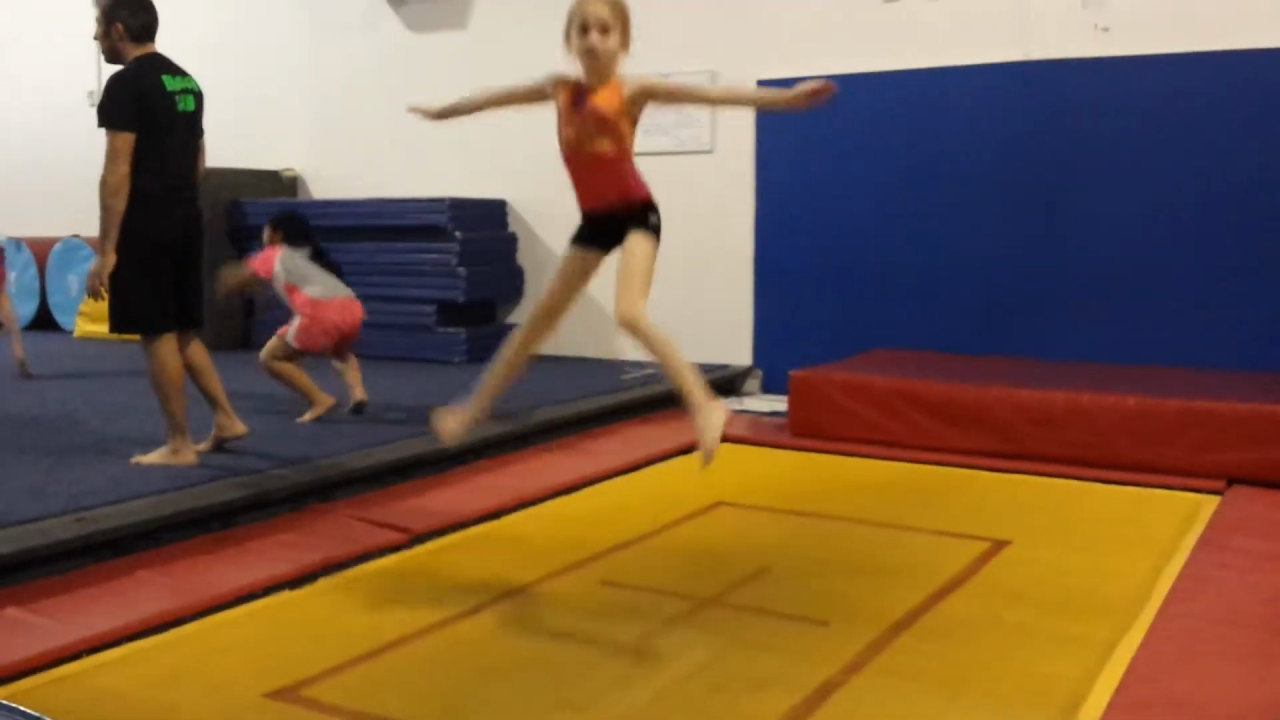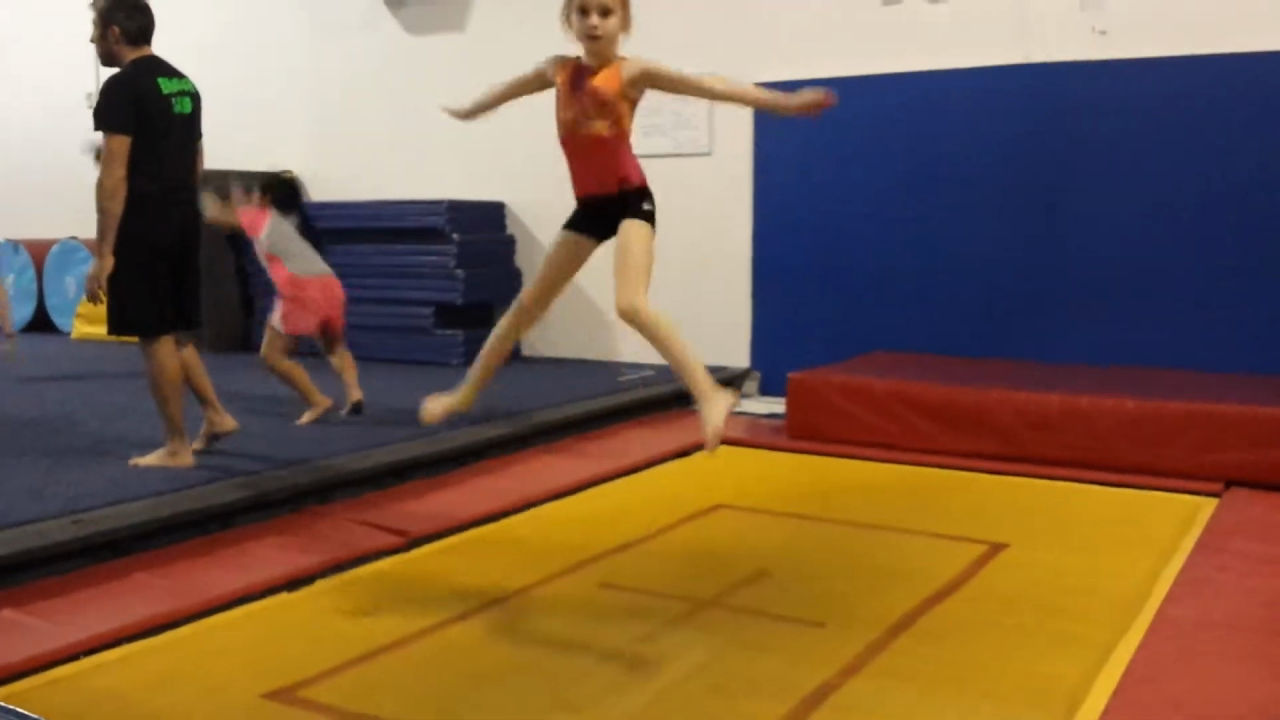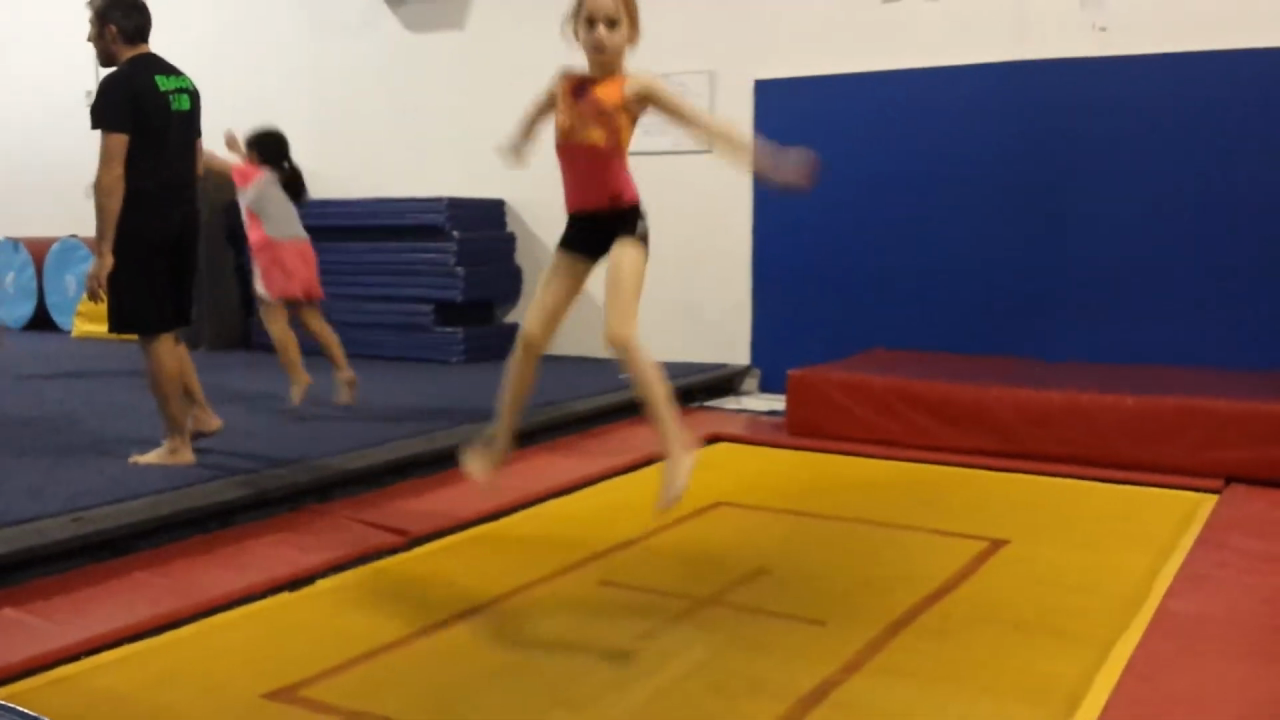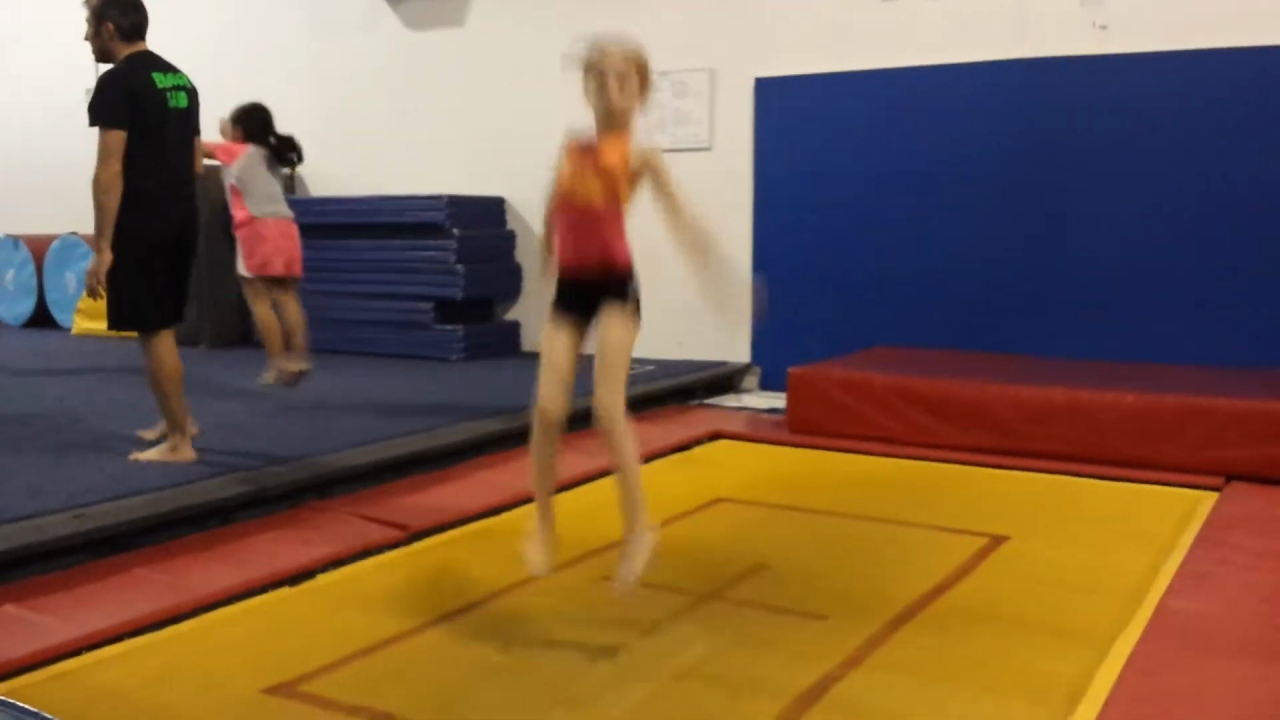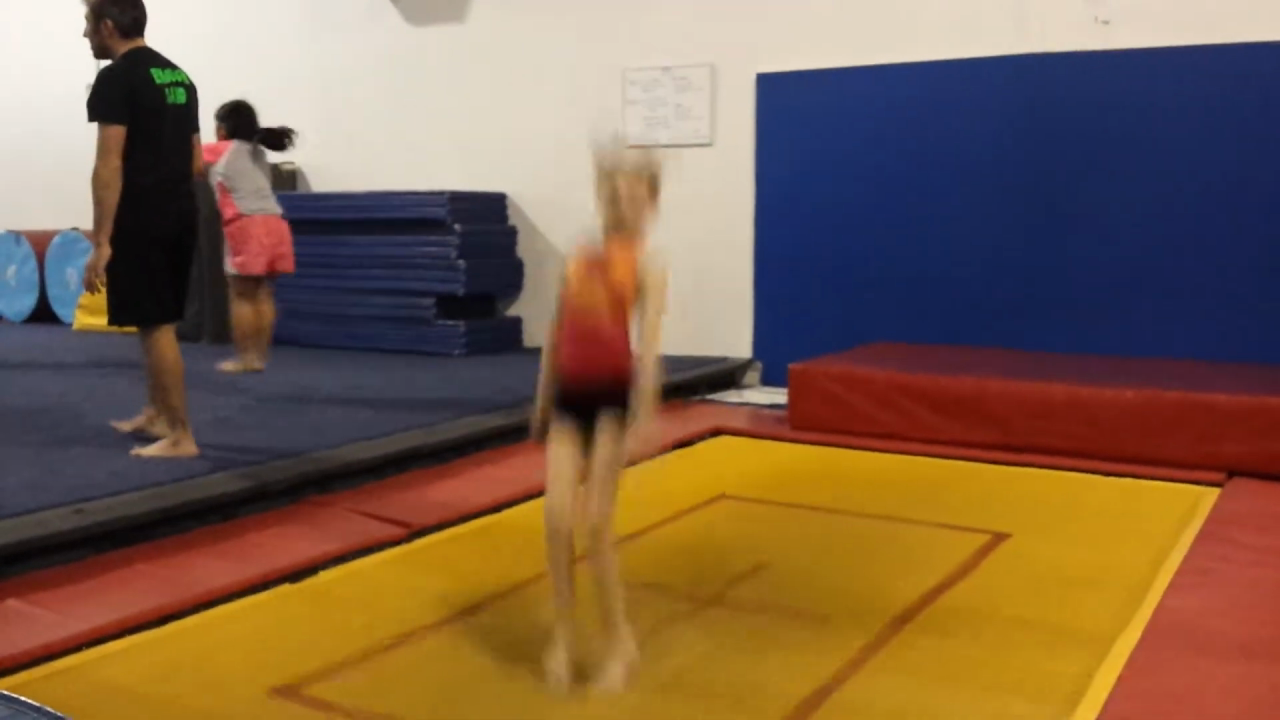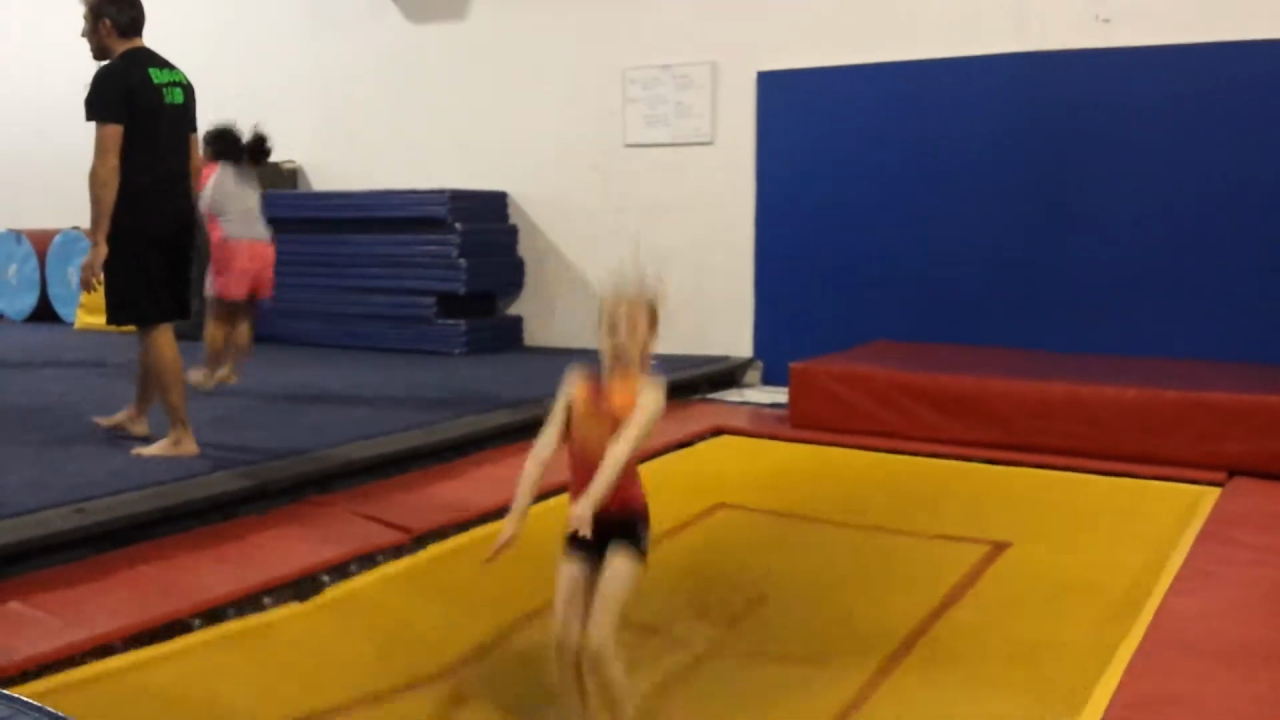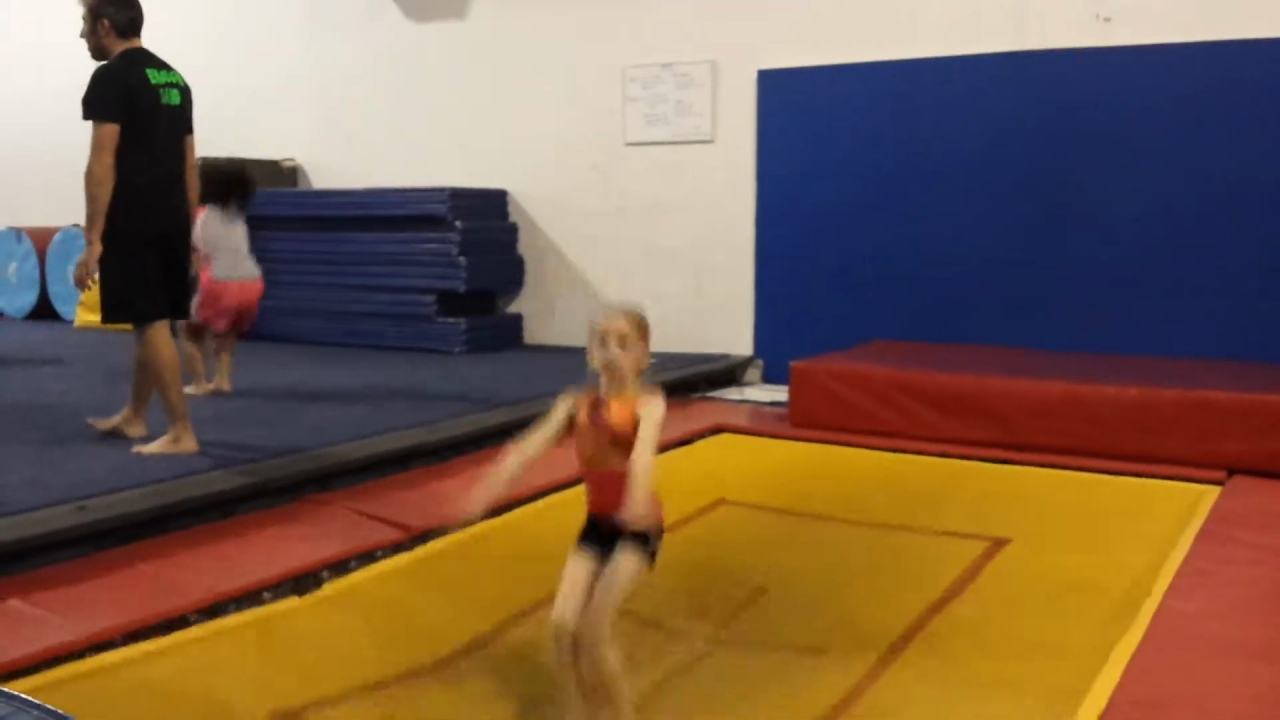
dt=0.1s
person 1, frame 1
left shoulder: (633, 90)
right shoulder: (558, 88)
left elbow: (705, 94)
right elbow: (500, 96)
left wrist: (782, 97)
right wrist: (443, 110)
left hip: (636, 214)
right hip: (594, 220)
left knee: (629, 315)
right knee: (541, 319)
left ankle: (704, 405)
right ankle: (477, 406)
person 1, frame 2
left shoulder: (634, 72)
right shoulder: (558, 70)
left elbow: (707, 86)
right elbow: (515, 87)
left wrist: (785, 101)
right wrist: (471, 110)
left hip: (630, 201)
right hip: (588, 207)
left knee: (631, 305)
right knee: (527, 304)
left ankle: (711, 395)
right ankle: (464, 393)
person 1, frame 3
left shoulder: (637, 88)
right shoulder: (564, 85)
left elbow: (704, 124)
right elbow: (533, 117)
left wrist: (763, 159)
right wrist: (518, 145)
left hip: (622, 220)
right hip: (578, 225)
left knee: (621, 336)
right knee: (531, 336)
left ankle: (679, 446)
right ankle: (498, 442)
person 1, frame 4
left shoulder: (638, 155)
right shoulder: (573, 150)
left elbow: (681, 219)
right wrist: (548, 255)
left hip: (614, 285)
right hip: (570, 288)
left knee: (608, 411)
right knee: (547, 410)
left ankle: (639, 529)
right ankle: (543, 523)
person 1, frame 5
left shoulder: (645, 262)
right shoulder: (580, 259)
left elbow: (648, 341)
left wrist: (647, 401)
right wrist: (542, 404)
left hip: (618, 393)
right hip: (569, 392)
left knee: (598, 528)
right knee: (557, 522)
left ankle: (621, 641)
right ankle: (561, 635)
person 1, frame 6
left shoulder: (648, 392)
right shoulder: (576, 385)
left elbow: (625, 444)
right elbow: (544, 447)
left wrist: (593, 499)
right wrist: (515, 516)
left hip: (623, 523)
right hip: (581, 524)
left knee: (596, 643)
right knee: (565, 642)
person 1, frame 7
left shoulder: (648, 404)
right shoulder: (576, 404)
left elbow: (646, 448)
right elbow: (530, 443)
left wrist: (638, 499)
right wrist: (486, 492)
left hip: (636, 528)
right hip: (596, 528)
left knee: (594, 630)
right knee: (562, 625)
person 2, frame 1
left shoulder: (126, 84)
right shoulder: (186, 81)
left elbow: (118, 173)
left wrist: (106, 251)
left hip: (145, 229)
right hip: (186, 223)
left knee: (157, 336)
right knee: (181, 331)
left ankle: (179, 445)
right ankle: (225, 419)
person 2, frame 2
left shoulder: (122, 87)
right shoulder: (184, 83)
left elbow: (114, 177)
left wrist: (104, 253)
left hip: (144, 231)
right hip: (183, 225)
left knee: (155, 338)
right knee: (175, 333)
left ankle: (177, 447)
right ankle: (216, 414)
person 2, frame 3
left shoulder: (119, 85)
right shoulder: (182, 81)
left elbow: (112, 175)
left wrist: (104, 251)
left hip: (142, 228)
right hip: (183, 222)
left knee: (154, 335)
right knee: (168, 329)
left ankle: (177, 445)
right ankle: (201, 413)
person 2, frame 4
left shoulder: (117, 83)
right shoulder: (181, 79)
left elbow: (110, 171)
left wrist: (103, 247)
left hip: (142, 226)
right hip: (182, 220)
left knee: (154, 332)
right knee: (162, 327)
left ankle: (178, 441)
right ankle: (177, 419)
person 2, frame 5
left shoulder: (116, 78)
right shoulder: (179, 76)
left elbow: (110, 166)
left wrist: (101, 242)
left hip: (140, 221)
right hip: (180, 216)
left knee: (155, 327)
right knee: (158, 324)
left ankle: (180, 436)
right ankle: (158, 414)
person 2, frame 6
left shoulder: (114, 77)
right shoulder: (177, 76)
left elbow: (107, 165)
left wrist: (98, 241)
left hip: (138, 220)
right hip: (177, 217)
left knee: (153, 327)
right knee: (158, 323)
left ankle: (180, 435)
right ankle: (137, 415)
person 2, frame 7
left shoulder: (111, 77)
right shoulder: (173, 78)
left elbow: (103, 164)
left wrist: (93, 239)
right wrist: (188, 223)
left hip: (132, 220)
right hip: (171, 218)
left knee: (151, 325)
right knee: (151, 322)
left ankle: (181, 433)
right ankle: (133, 416)
person 3, frame 1
left shoulder: (271, 257)
right shoulder: (309, 253)
left elbow: (236, 281)
left wrist: (224, 286)
left hip: (319, 312)
right hip: (350, 309)
left knee: (270, 358)
right knee: (343, 353)
left ankle: (320, 400)
right ankle: (358, 392)
person 3, frame 2
left shoulder: (260, 218)
right shoulder: (294, 220)
left elbow: (217, 216)
left wrist: (209, 201)
right wrist: (244, 203)
left hip: (300, 289)
right hip: (330, 287)
left knee: (273, 354)
right knee: (334, 345)
left ankle: (317, 401)
right ankle: (354, 392)
person 3, frame 3
left shoulder: (249, 174)
right shoulder: (284, 177)
left elbow: (213, 163)
right wrist: (236, 149)
left hip: (274, 250)
right hip: (301, 248)
left knee: (275, 320)
right knee: (312, 317)
left ankle: (299, 379)
right ankle: (343, 370)
person 3, frame 4
left shoulder: (235, 152)
right shoulder: (270, 154)
left elbow: (200, 147)
right wrist: (228, 138)
left hip: (258, 228)
right hip: (285, 227)
left knee: (259, 300)
right knee: (286, 296)
left ankle: (277, 362)
right ankle: (298, 358)
person 3, frame 5
left shoulder: (220, 151)
right shoulder: (257, 153)
left hip: (246, 225)
right hip: (275, 224)
left knee: (241, 296)
right knee: (263, 295)
left ankle: (245, 357)
right ankle: (258, 356)
person 3, frame 6
left shoulder: (209, 174)
right shoulder: (247, 175)
left hip: (233, 250)
right hip: (262, 249)
left knee: (217, 316)
right knee: (241, 316)
left ankle: (209, 373)
right ankle: (229, 370)
person 3, frame 7
left shoulder: (199, 217)
right shoulder: (236, 214)
left hip: (221, 285)
right hip: (251, 285)
left knee: (191, 330)
right knee: (226, 332)
left ankle: (200, 383)
right ankle: (222, 380)
